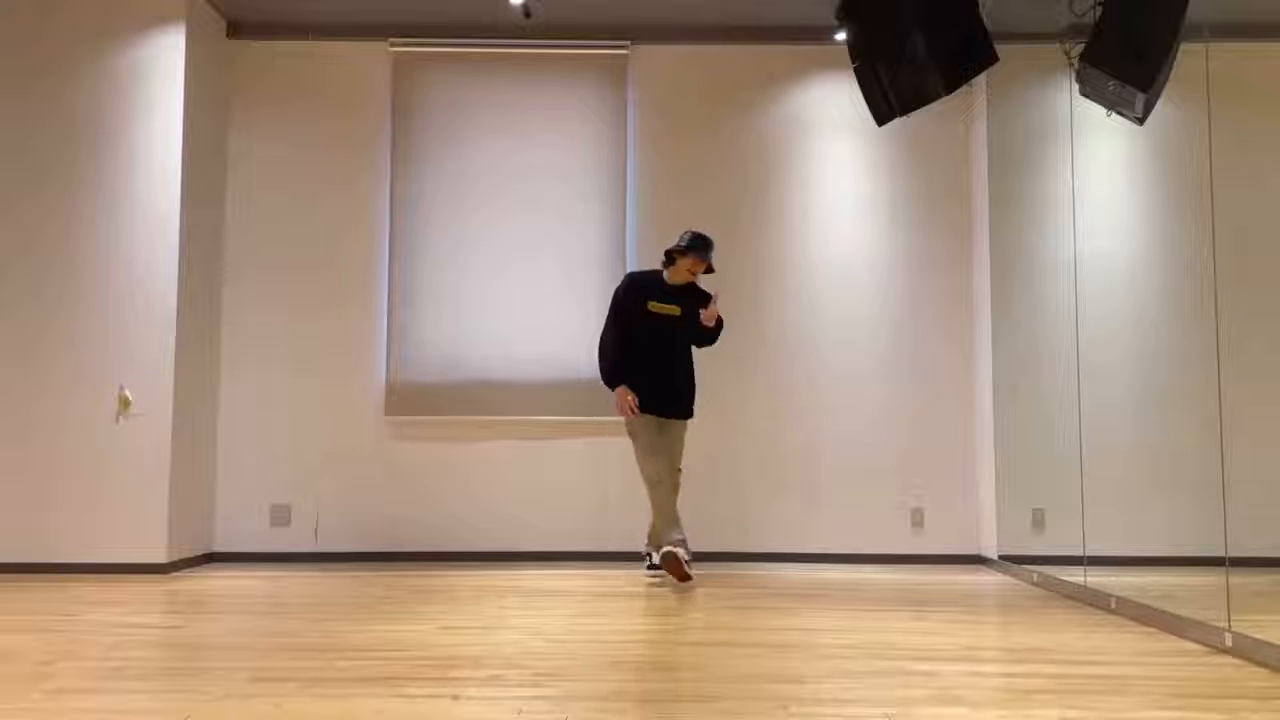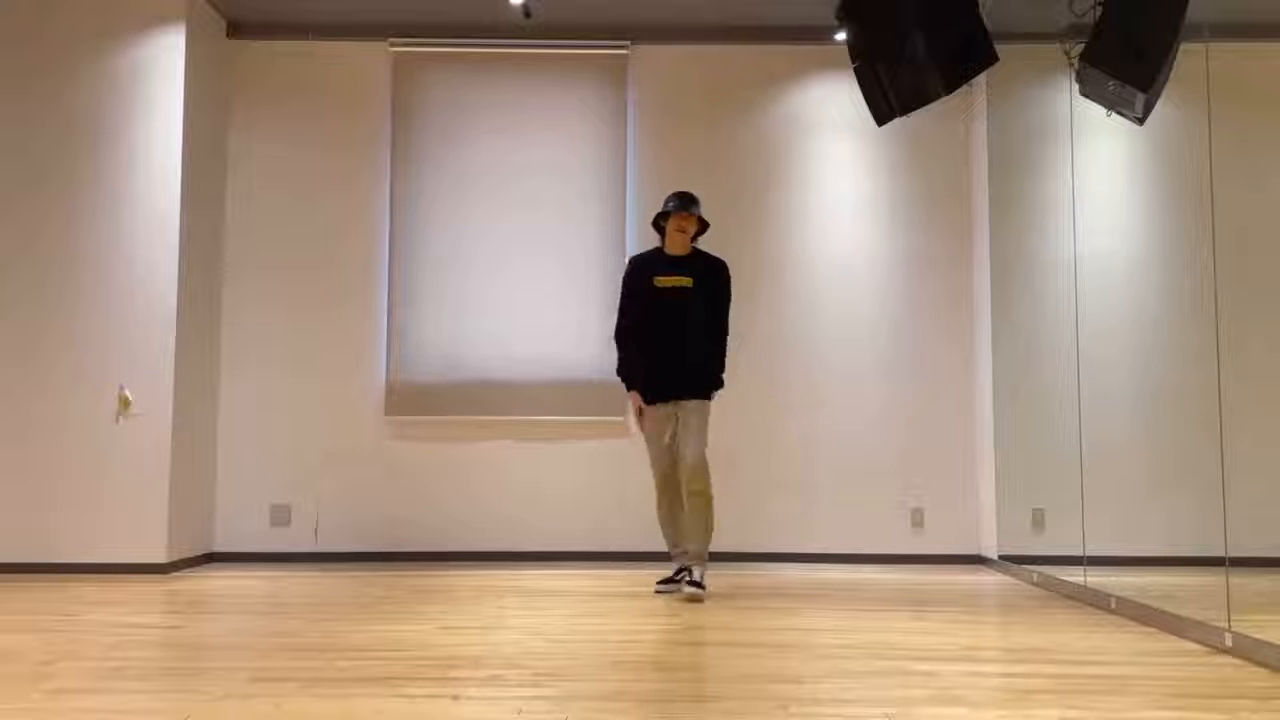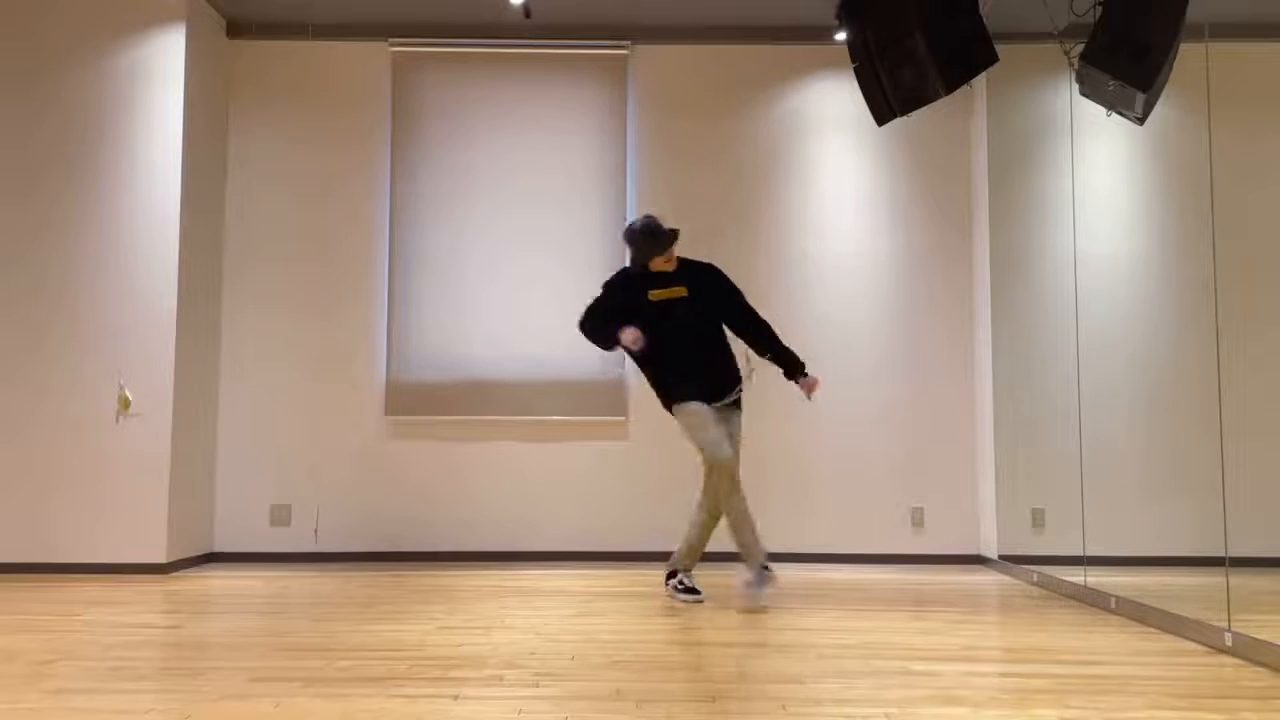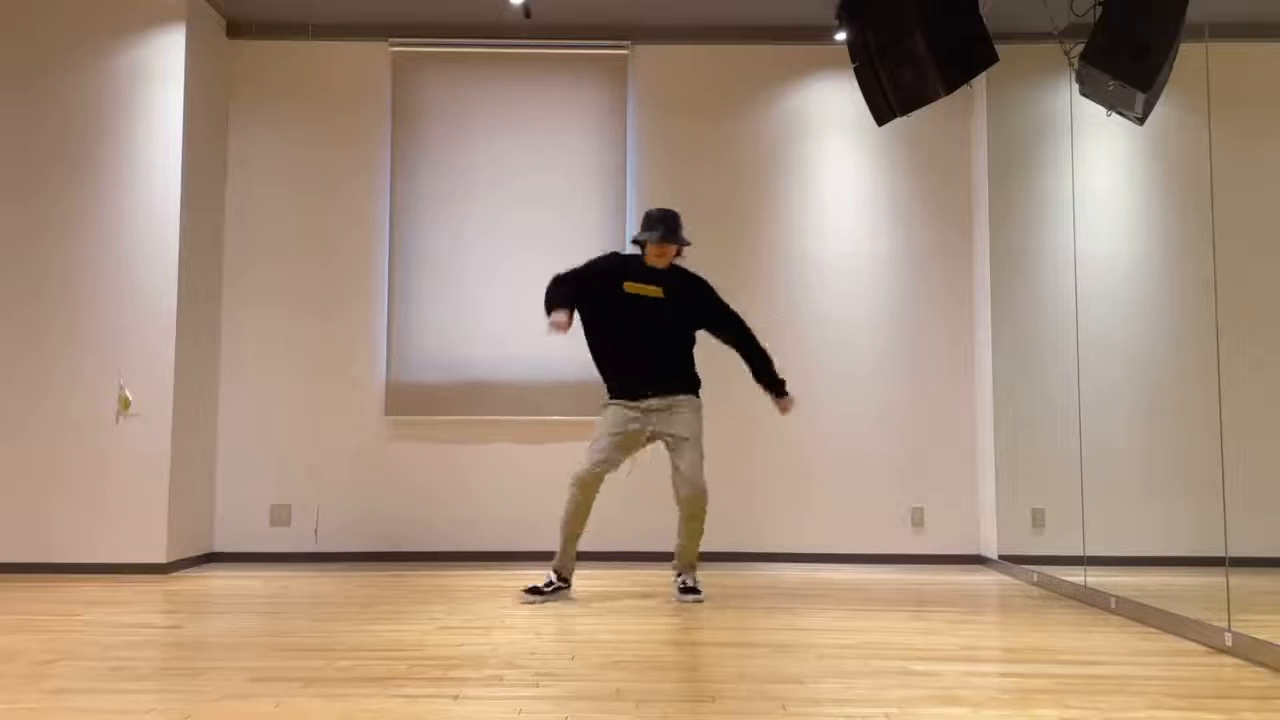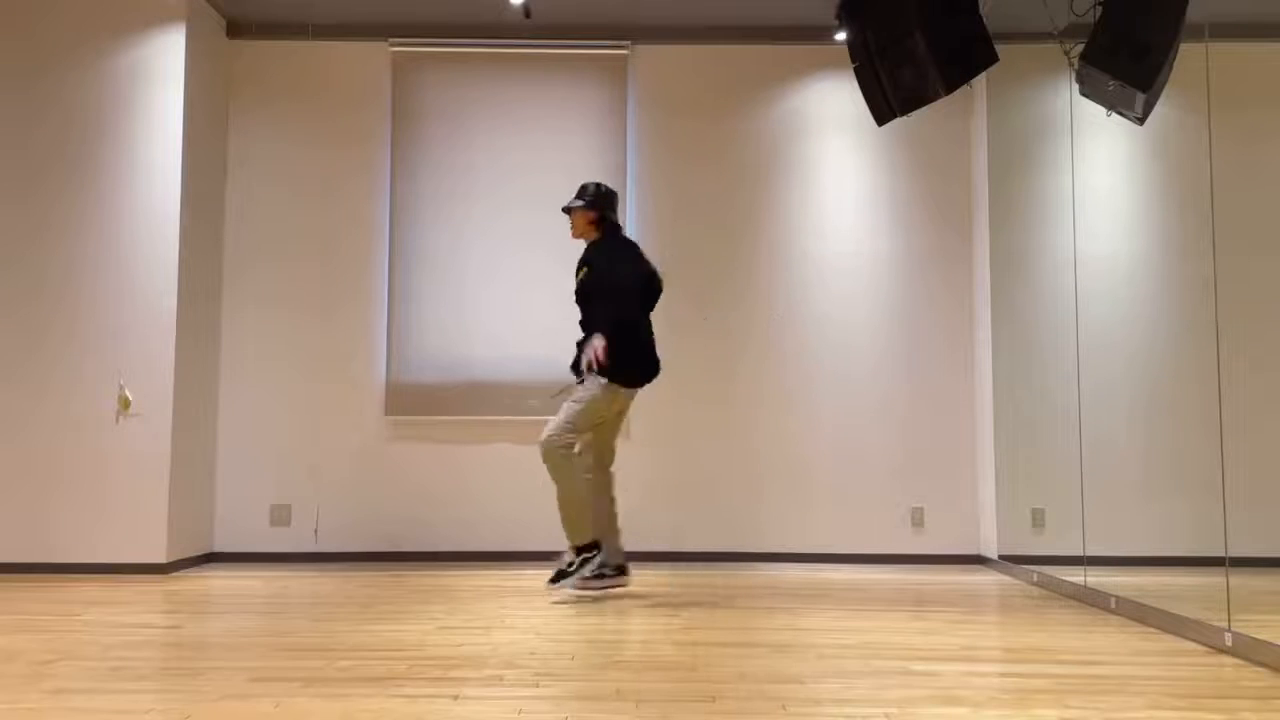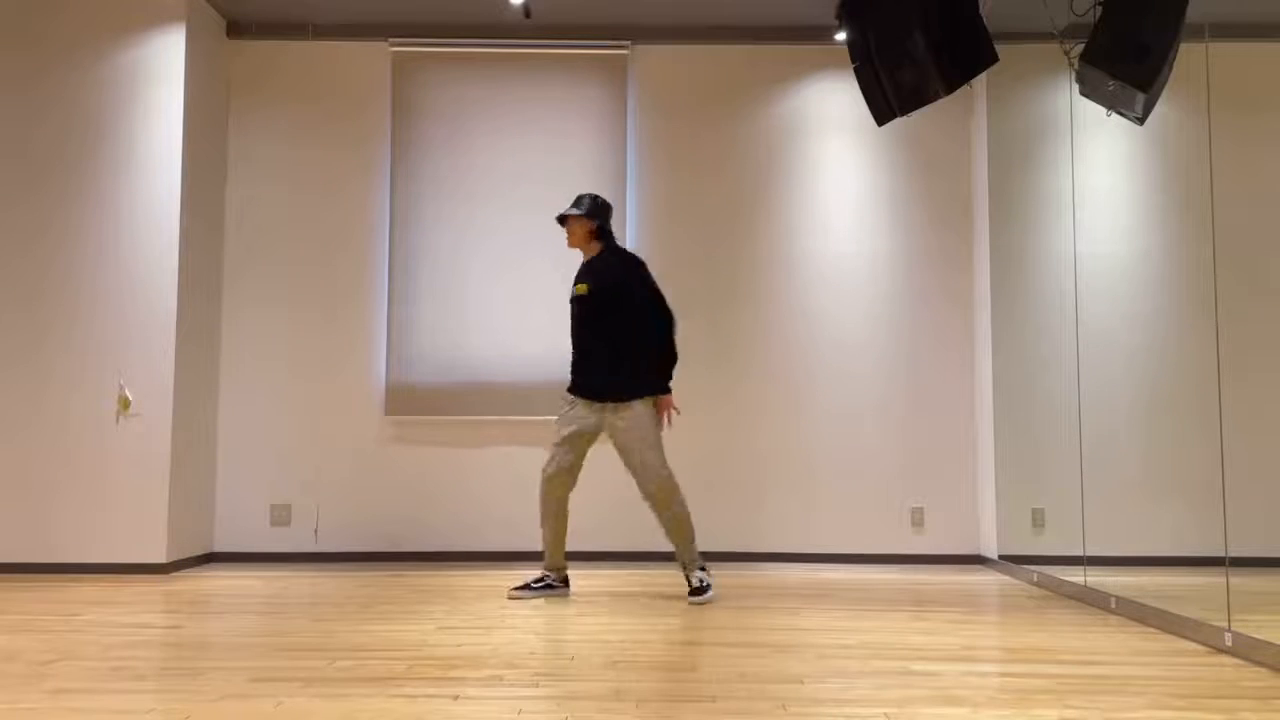
dt=0.5s
person 1, frame 1
left shoulder: (700, 298)
right shoulder: (635, 285)
left elbow: (702, 340)
right elbow: (611, 339)
left wrist: (712, 325)
right wrist: (617, 383)
left hip: (677, 399)
right hip: (639, 397)
left knee: (669, 475)
right knee: (656, 473)
left ankle: (656, 547)
right ankle: (674, 547)
person 1, frame 2
left shoulder: (714, 270)
right shoulder: (641, 267)
left elbow: (717, 334)
right elbow: (627, 332)
left wrist: (712, 381)
right wrist: (631, 385)
left hip: (695, 386)
right hip: (653, 387)
left knee: (693, 465)
right knee: (665, 475)
left ankle: (698, 565)
right ankle: (683, 563)
person 1, frame 3
left shoulder: (706, 277)
right shoulder: (628, 284)
left elbow: (751, 325)
right elbow: (591, 323)
left wrist: (795, 370)
right wrist: (619, 334)
left hip: (726, 393)
right hip: (685, 397)
left knee: (718, 485)
right knee: (722, 462)
left ankle: (680, 572)
right ankle: (756, 566)
person 1, frame 4
left shoulder: (689, 287)
right shoulder: (612, 269)
left elbow: (737, 333)
right elbow: (563, 284)
left wrist: (774, 387)
right wrist: (561, 308)
left hip: (678, 402)
right hip: (627, 402)
left knee: (692, 492)
right knee: (586, 477)
left ankle: (686, 573)
right ankle: (561, 575)
person 1, frame 5
left shoulder: (615, 251)
right shoulder: (597, 256)
left elbow: (647, 285)
left wrist: (603, 334)
left hip: (615, 373)
right hip: (611, 374)
left knee: (555, 443)
right knee: (595, 467)
left ankle: (587, 545)
right ankle: (612, 561)
person 1, frame 6
left shoulder: (623, 266)
right shoulder: (587, 272)
left elbow: (658, 322)
left wrist: (660, 386)
left hip: (629, 398)
right hip: (584, 396)
left knee: (656, 479)
right knee: (554, 477)
left ankle: (694, 568)
right ankle: (554, 573)
